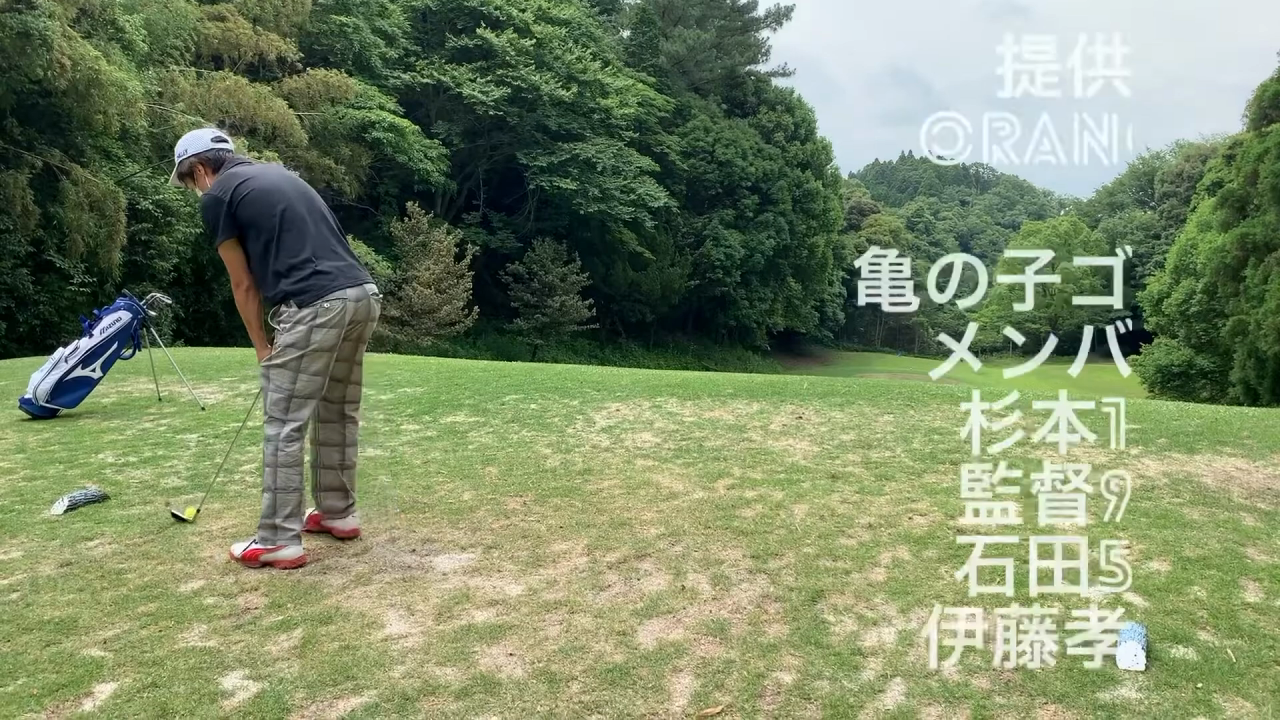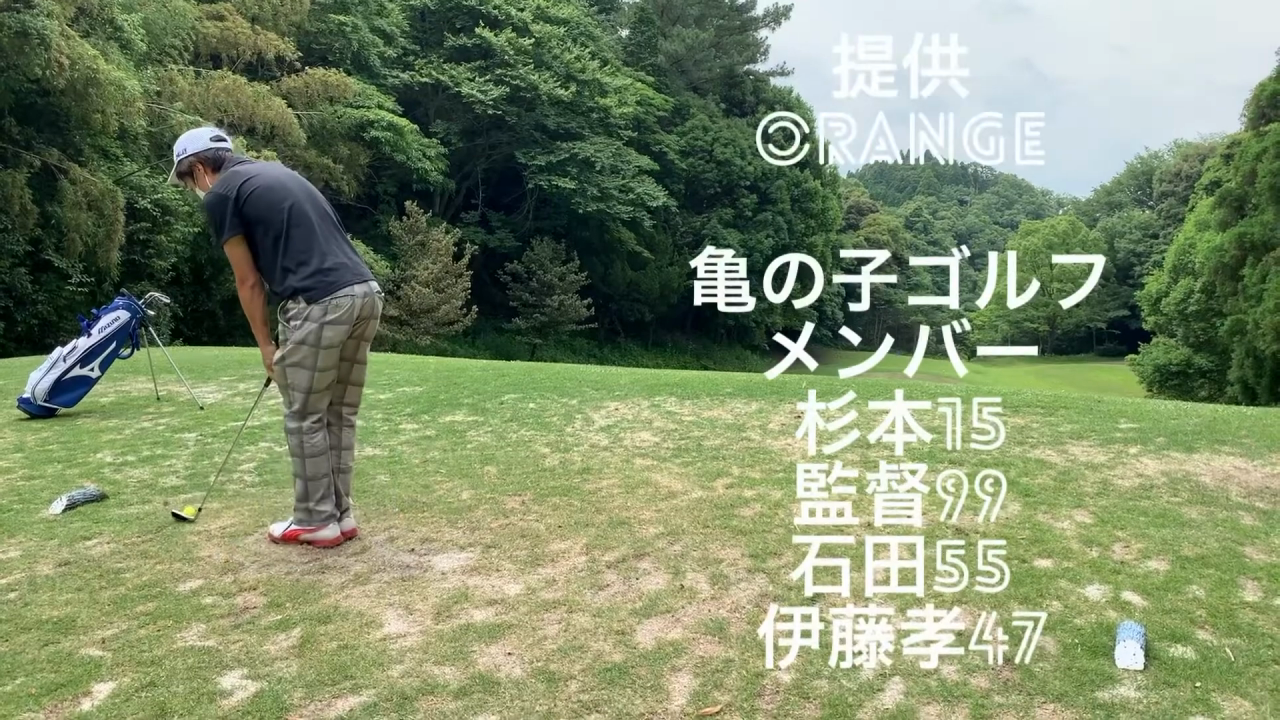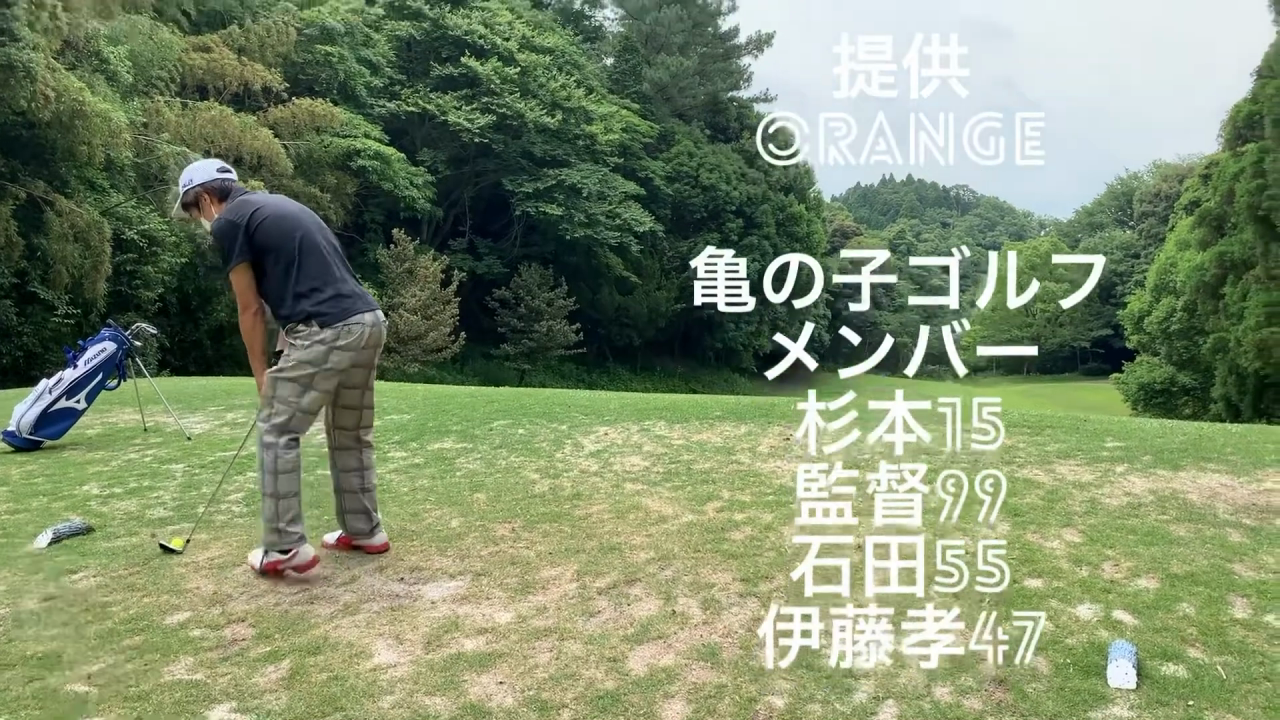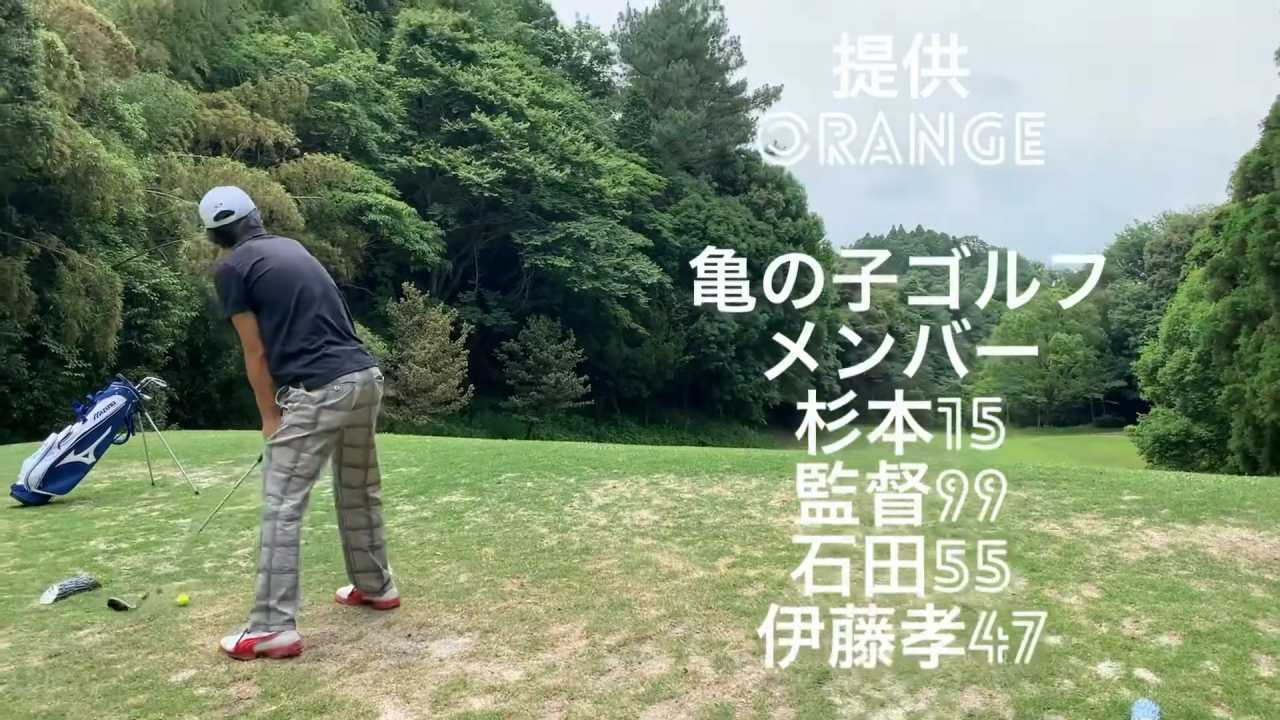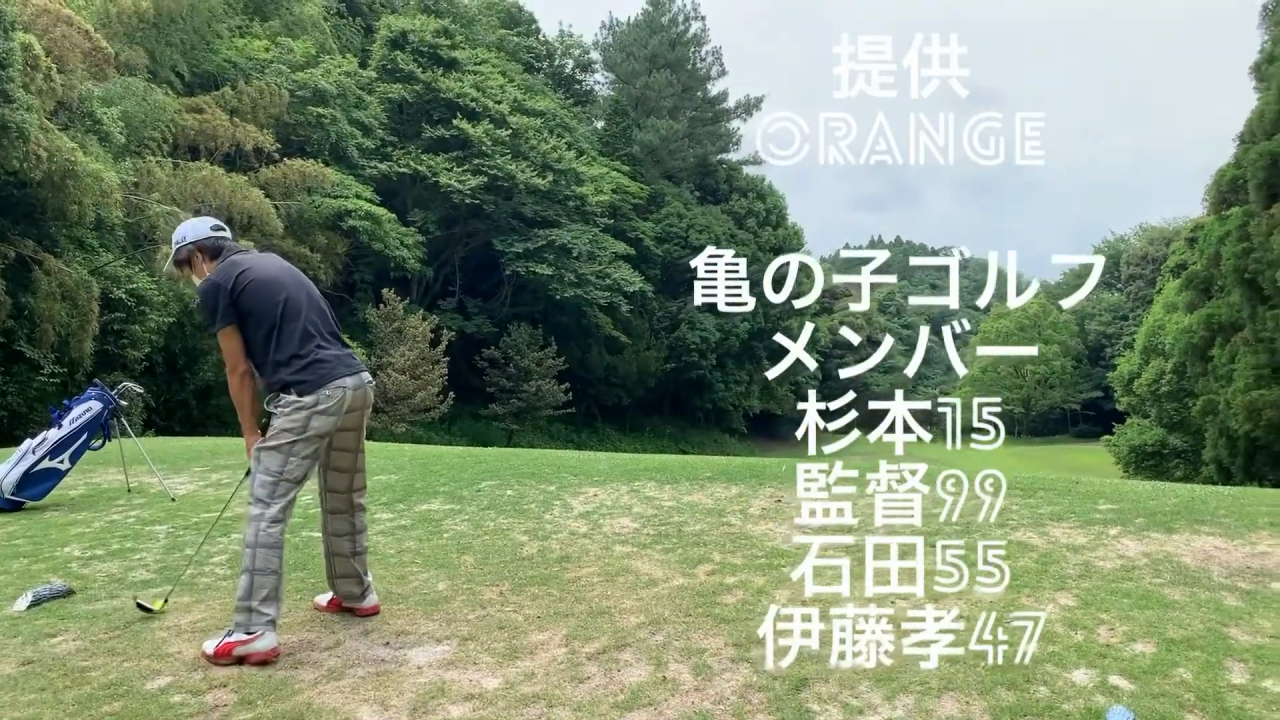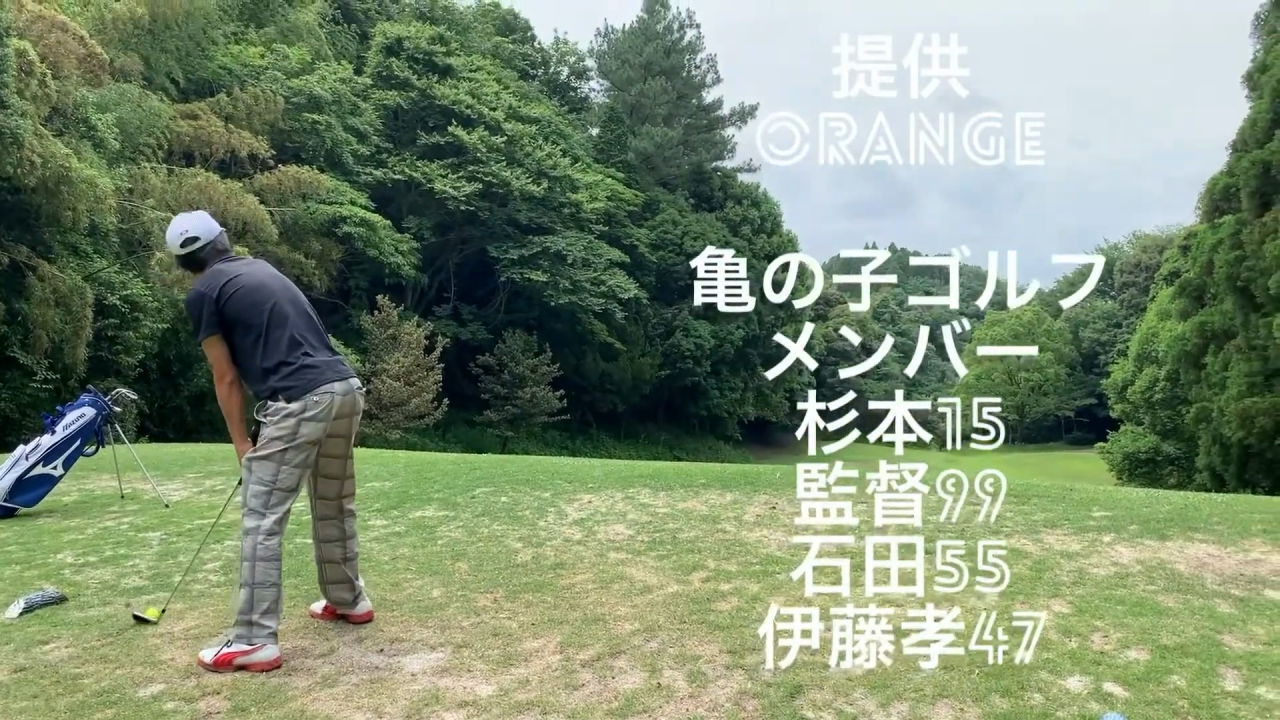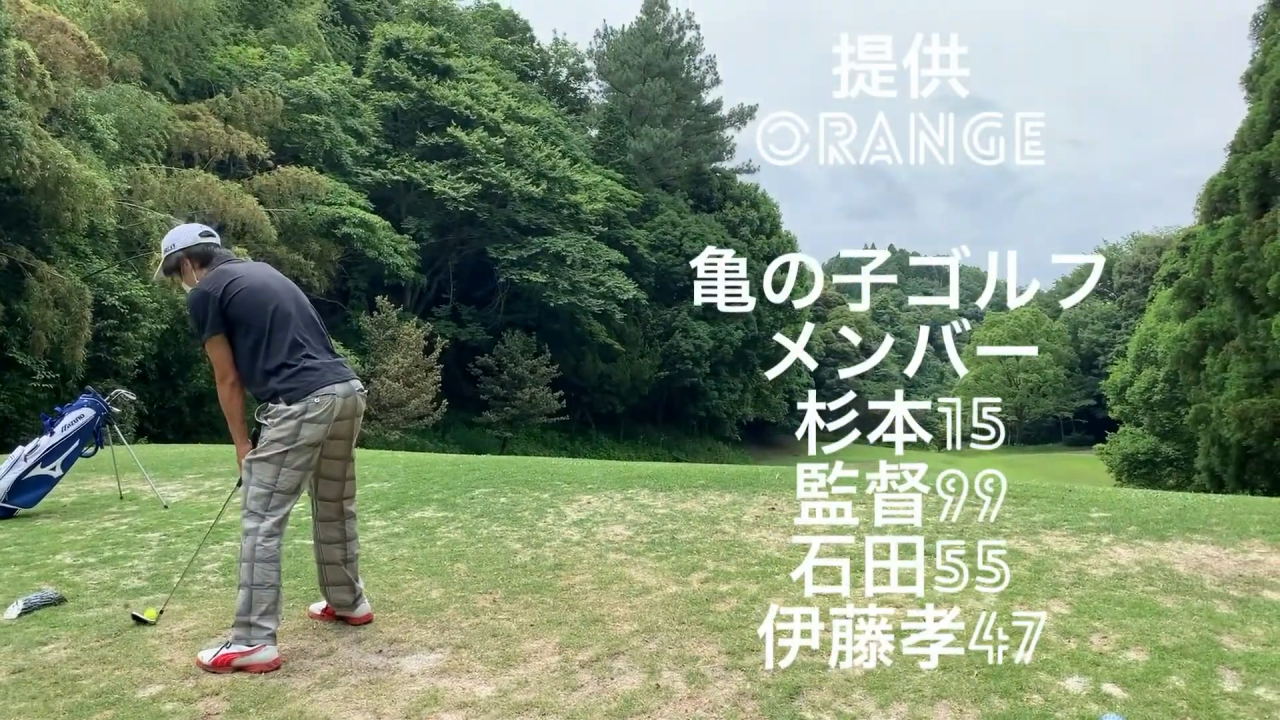
dt=0.7s
person 1, frame 1
left shoulder: (217, 197)
right shoulder: (277, 174)
left elbow: (244, 284)
left wrist: (262, 346)
right wrist: (273, 341)
left hip: (314, 308)
right hip: (363, 295)
left knee: (284, 427)
right knee: (339, 411)
left ankle: (279, 539)
right ankle: (338, 511)
person 1, frame 2
left shoulder: (220, 195)
right shoulder: (275, 172)
left elbow: (249, 281)
left wrist: (265, 345)
right wrist: (276, 341)
left hip: (319, 304)
right hip: (365, 292)
left knee: (305, 418)
right knee: (340, 414)
left ankle: (317, 521)
right ankle: (338, 513)
person 1, frame 3
left shoulder: (229, 223)
right shoulder: (278, 204)
left elbow: (251, 308)
left wrist: (261, 372)
right wrist: (285, 353)
left hip: (326, 330)
right hip: (369, 320)
left knee: (278, 434)
right knee: (351, 435)
left ankle: (287, 544)
right ankle: (365, 530)
person 1, frame 4
left shoulder: (231, 269)
right shoulder: (293, 249)
left elbow: (257, 353)
left wrist: (269, 416)
right wrist: (280, 411)
left hip: (317, 390)
right hip: (364, 376)
left knee: (282, 508)
right knee: (360, 492)
left ankle: (273, 626)
right ankle: (375, 586)
person 1, frame 5
left shoulder: (216, 285)
right shoulder: (270, 262)
left elbow: (239, 370)
left wrist: (251, 434)
right wrist: (262, 431)
left hip: (310, 395)
right hip: (356, 382)
left knee: (267, 512)
right knee: (345, 500)
left ankle: (254, 630)
right ankle: (355, 592)
person 1, frame 6
left shoulder: (201, 294)
right shoulder: (261, 269)
left elbow: (226, 379)
left wrist: (240, 442)
left hip: (300, 403)
right hip: (345, 387)
left knee: (261, 521)
right knee: (335, 506)
left ankle: (255, 641)
right ankle: (348, 600)
person 1, frame 7
left shoulder: (204, 294)
right shoulder: (261, 271)
left elbow: (229, 380)
left wrist: (242, 444)
right wrist: (254, 442)
left hip: (302, 405)
right hip: (347, 390)
left knee: (262, 523)
right knee: (336, 508)
left ankle: (254, 642)
right ankle: (348, 601)
